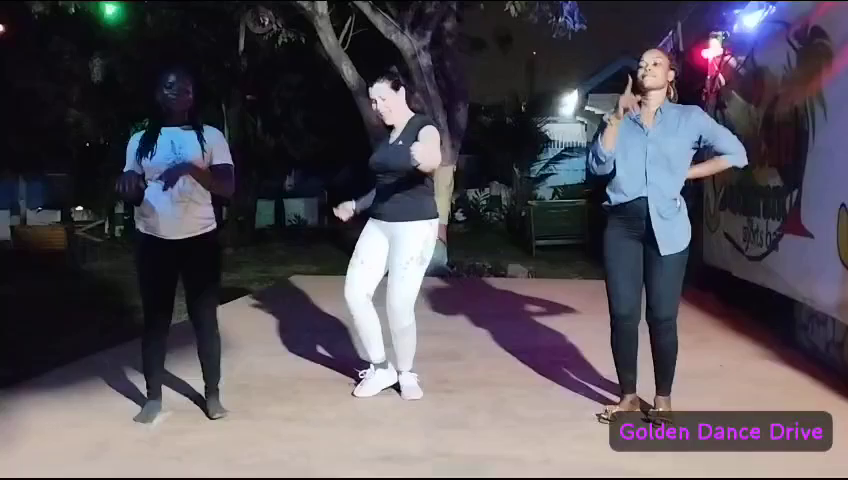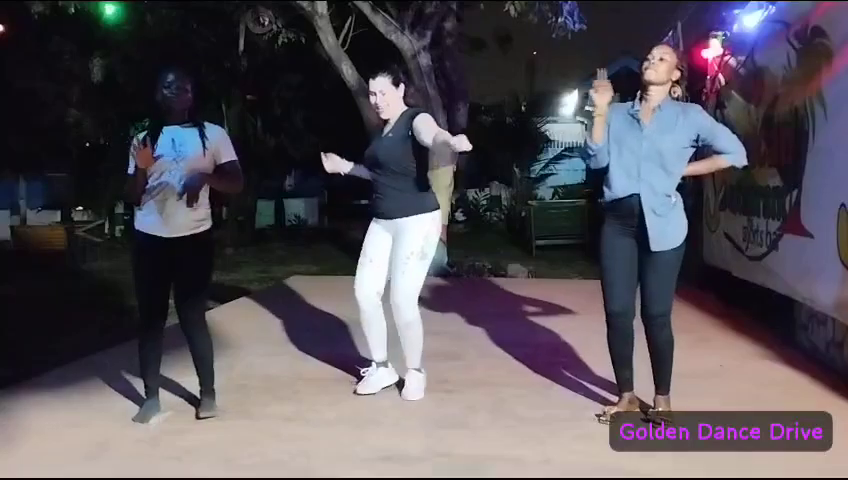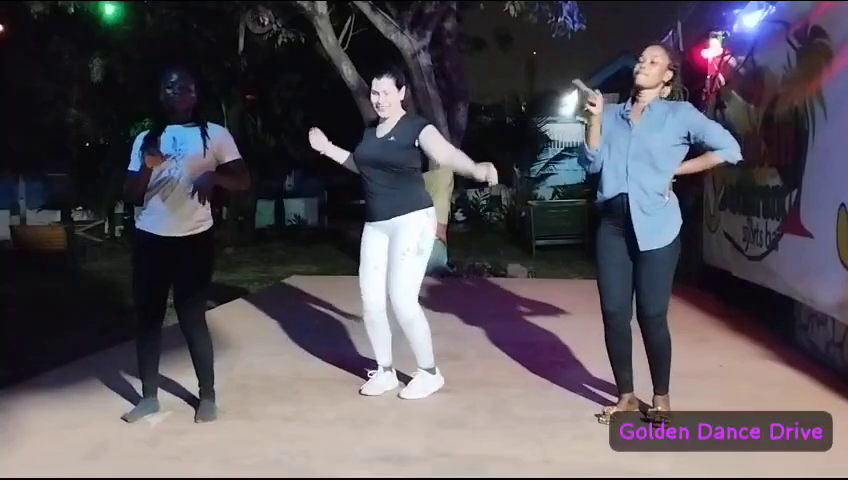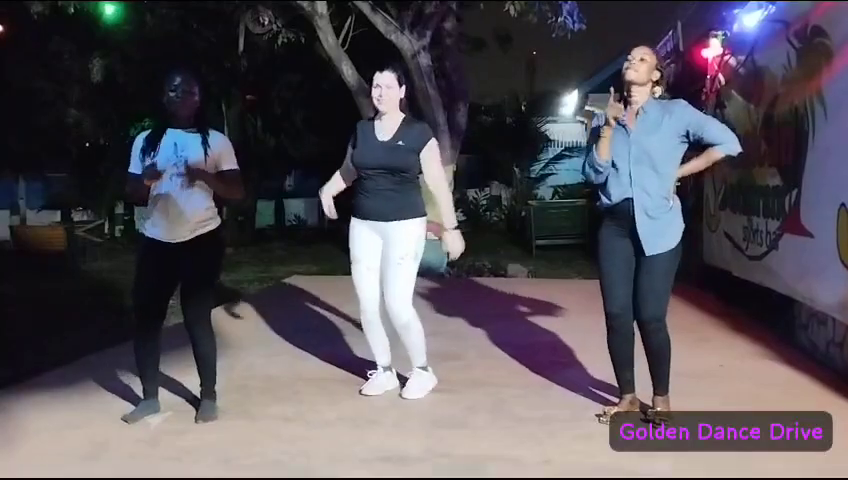
dt=0.2s
person 1, frame 1
left shoulder: (690, 118)
right shoulder: (620, 121)
left elbow: (735, 154)
right elbow: (599, 165)
left wrist: (684, 173)
right wrist: (617, 118)
left hip: (667, 227)
right hip: (622, 225)
left knee: (662, 317)
right knee: (622, 314)
left ankle: (663, 398)
right ankle: (628, 395)
person 1, frame 2
left shoulder: (689, 115)
right shoulder: (618, 114)
left elbow: (735, 153)
right elbow: (595, 159)
left wrist: (681, 169)
right wrist: (601, 111)
left hip: (662, 224)
right hip: (618, 221)
left knee: (656, 314)
right knee: (617, 312)
left ankle: (662, 397)
right ankle: (626, 395)
person 1, frame 3
left shoulder: (680, 114)
right shoulder: (612, 115)
left elbow: (728, 149)
right elbow: (591, 164)
left wrist: (675, 169)
right wrist: (595, 120)
left hip: (656, 224)
right hip: (612, 223)
left knee: (651, 314)
right knee: (614, 312)
left ankle: (661, 397)
right ankle: (626, 395)
person 1, frame 4
left shoulder: (676, 112)
right shoulder: (603, 121)
left elbow: (727, 143)
right elbow: (594, 173)
left wrist: (677, 172)
right wrist: (608, 128)
left hip: (658, 226)
right hip: (615, 225)
left knee: (650, 317)
right knee: (616, 314)
left ankle: (661, 397)
right ankle: (627, 396)
person 2, frame 1
left shoulder: (210, 136)
right shoulder: (140, 140)
left elbow: (226, 186)
right elbow: (131, 196)
left wrist: (190, 168)
right wrist: (128, 187)
left hip: (200, 240)
right hip: (154, 240)
left knee: (205, 318)
right knee: (155, 319)
left ankle: (212, 393)
right ankle: (153, 397)
person 2, frame 2
left shoulder: (212, 134)
right shoulder: (143, 140)
left elbow: (237, 182)
right elbow: (131, 196)
left wrist: (205, 177)
right wrist: (140, 169)
left hip: (193, 239)
right hip: (149, 239)
left knee: (192, 317)
right knee: (150, 317)
left ankle: (208, 394)
right ankle: (151, 397)
person 2, frame 3
left shoulder: (215, 134)
right shoulder: (145, 139)
left elbow: (243, 180)
right elbow: (131, 194)
left wrist: (213, 175)
right wrist: (147, 169)
left hip: (194, 239)
right hip: (150, 238)
left knee: (191, 317)
right knee: (148, 316)
left ankle: (207, 396)
right ankle: (148, 396)
person 2, frame 4
left shoulder: (215, 141)
right shoulder: (145, 141)
left elbow: (237, 192)
right elbow: (131, 192)
left wrist: (205, 176)
right wrist: (145, 182)
left hip: (202, 241)
right hip: (156, 241)
left knee: (197, 319)
right knee: (145, 317)
left ankle: (208, 396)
right ankle: (149, 397)
person 3, frame 1
left shoulder: (423, 128)
right shoulder: (388, 137)
left elbow: (432, 160)
left wrist: (424, 159)
right wrist: (357, 205)
left hip: (415, 226)
right hip: (379, 225)
left knee: (399, 306)
right knee: (355, 292)
left ankle: (406, 374)
right ankle: (381, 368)
person 3, frame 2
left shoulder: (414, 119)
right shoulder: (384, 130)
left elbow: (434, 136)
left wrist: (455, 143)
right wrist: (345, 167)
left hip: (417, 221)
right hip: (382, 222)
left knee: (402, 301)
right knee: (364, 293)
left ankle: (415, 373)
right ankle: (380, 367)
person 3, frame 3
left shoulder: (416, 126)
right shoulder: (372, 131)
left elbow: (446, 153)
right elbow: (359, 163)
left wrist: (475, 169)
right wrist: (328, 149)
left hip: (412, 219)
right hip: (375, 225)
left knee: (402, 299)
right knee: (371, 302)
left ankle: (429, 373)
right ankle: (385, 372)
person 3, frame 4
left shoulder: (419, 132)
right shoulder: (362, 130)
left elbow: (437, 181)
right elbow: (349, 170)
left wrist: (450, 226)
right wrist: (330, 188)
left hip: (405, 224)
right hip: (365, 225)
left knee: (397, 303)
right knee: (367, 302)
left ankle: (423, 372)
right ankle: (384, 371)
